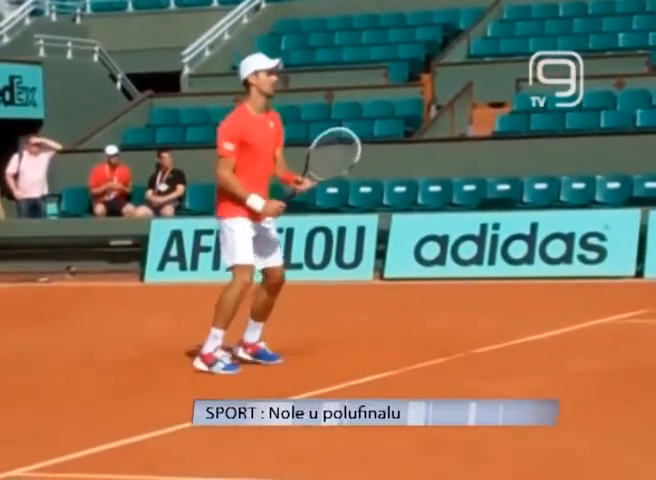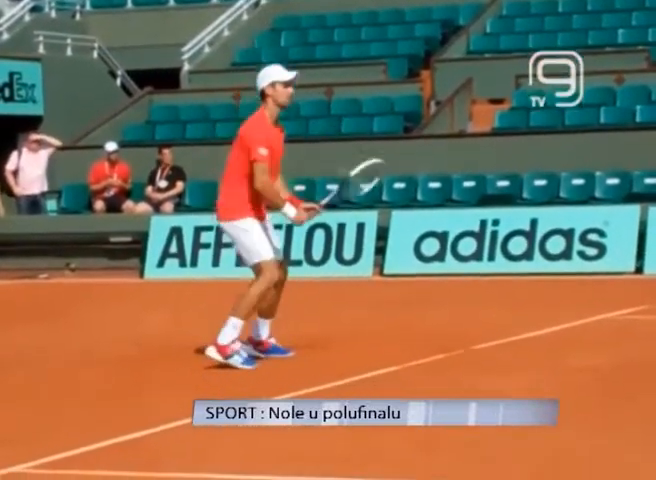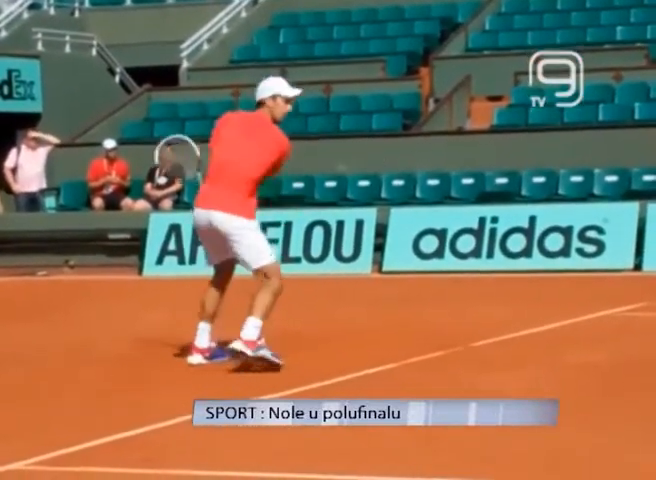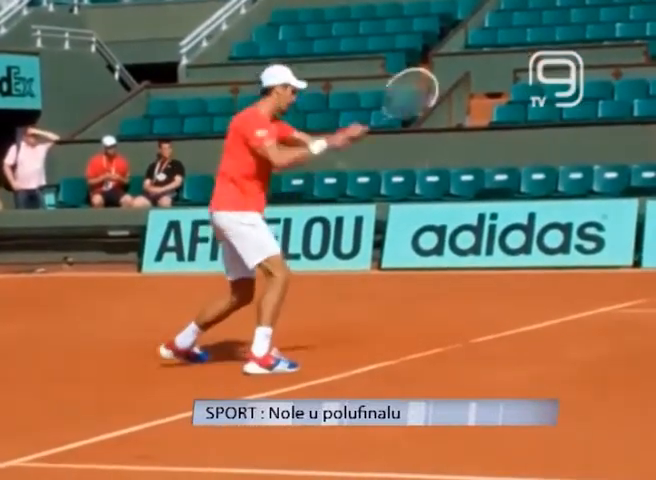
dt=0.4s
person 1, frame 1
left shoulder: (273, 119)
right shoulder: (234, 123)
left elbow: (276, 161)
right elbow: (224, 175)
left wrist: (292, 179)
right wrist: (258, 203)
left hip: (261, 213)
right hip: (235, 212)
left knee: (275, 278)
right knee: (242, 279)
left ankle: (250, 342)
right ankle: (210, 351)
person 1, frame 2
left shoulder: (273, 130)
right shoulder: (259, 130)
left elbow: (273, 179)
right elbow: (260, 182)
left wrist: (297, 202)
right wrist: (289, 209)
left hip: (251, 213)
right hip: (239, 214)
left knee: (278, 272)
right knee: (270, 273)
left ankle: (260, 339)
right ankle: (225, 342)
person 1, frame 3
left shoulder: (227, 120)
right shoulder: (282, 142)
left hip: (204, 209)
right hip: (236, 214)
left knee: (223, 272)
right knee: (273, 279)
left ankle: (201, 345)
right ankle: (250, 339)
person 1, frame 4
left shoulder: (276, 121)
right shoulder: (249, 119)
left elbow: (302, 140)
right elbow: (277, 160)
left wrist: (337, 138)
right wrist: (319, 146)
left hip: (235, 212)
right hip: (234, 211)
left knee: (241, 292)
right knee: (278, 277)
left ankle: (181, 343)
right ankle: (260, 355)
